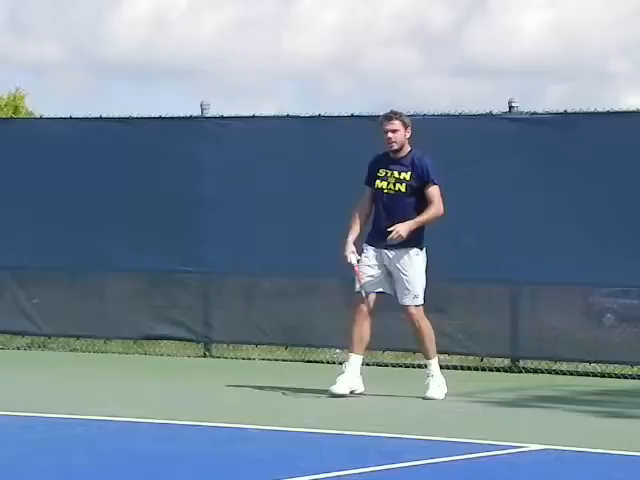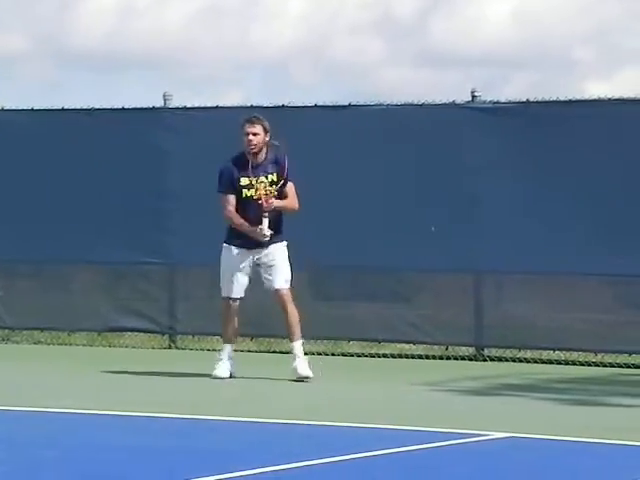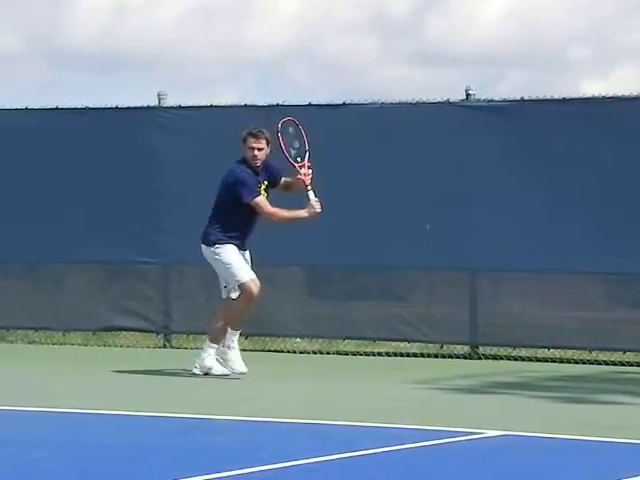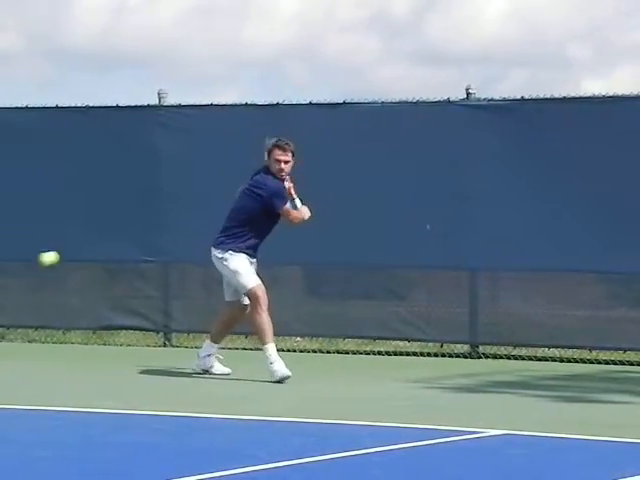
dt=1s
person 1, frame 1
left shoulder: (421, 164)
right shoulder: (376, 164)
left elbow: (438, 208)
right elbow: (365, 204)
left wrist: (410, 225)
right wrist: (351, 237)
left hip: (408, 249)
right hip: (375, 247)
left knee: (414, 312)
right knee: (363, 306)
left ankle: (435, 375)
right ankle: (352, 374)
person 1, frame 2
left shoulder: (278, 164)
right shoulder: (230, 168)
left elbow: (294, 203)
right elbow: (229, 212)
left wrist: (275, 203)
right wrist: (253, 231)
left hip: (274, 244)
right hip: (237, 245)
left knee: (284, 296)
right knee: (231, 302)
left ankle: (299, 357)
right ankle: (226, 357)
person 1, frame 3
left shoulder: (266, 168)
right shoulder: (240, 175)
left elbow: (285, 185)
right elbow: (270, 213)
left wrist: (300, 181)
right wrist: (305, 212)
left hip: (238, 244)
right hip: (219, 243)
left knee: (233, 302)
right knee: (251, 288)
left ankle: (206, 358)
right ankle: (230, 347)
person 1, frame 4
left shoulder: (264, 176)
right shoulder: (271, 187)
right elbow: (293, 218)
right wrist: (303, 212)
left hip: (240, 252)
right hip: (229, 252)
left knee: (240, 307)
right knee: (258, 295)
left ankle: (206, 356)
right ankle: (274, 361)
